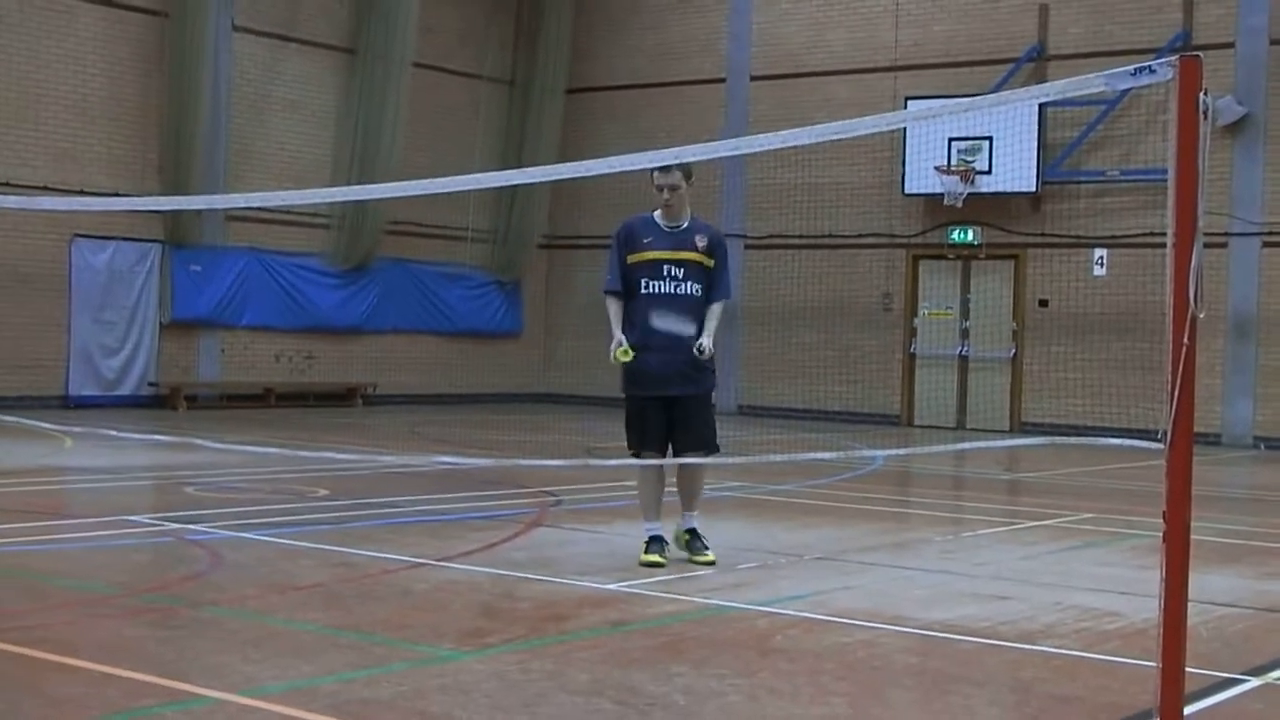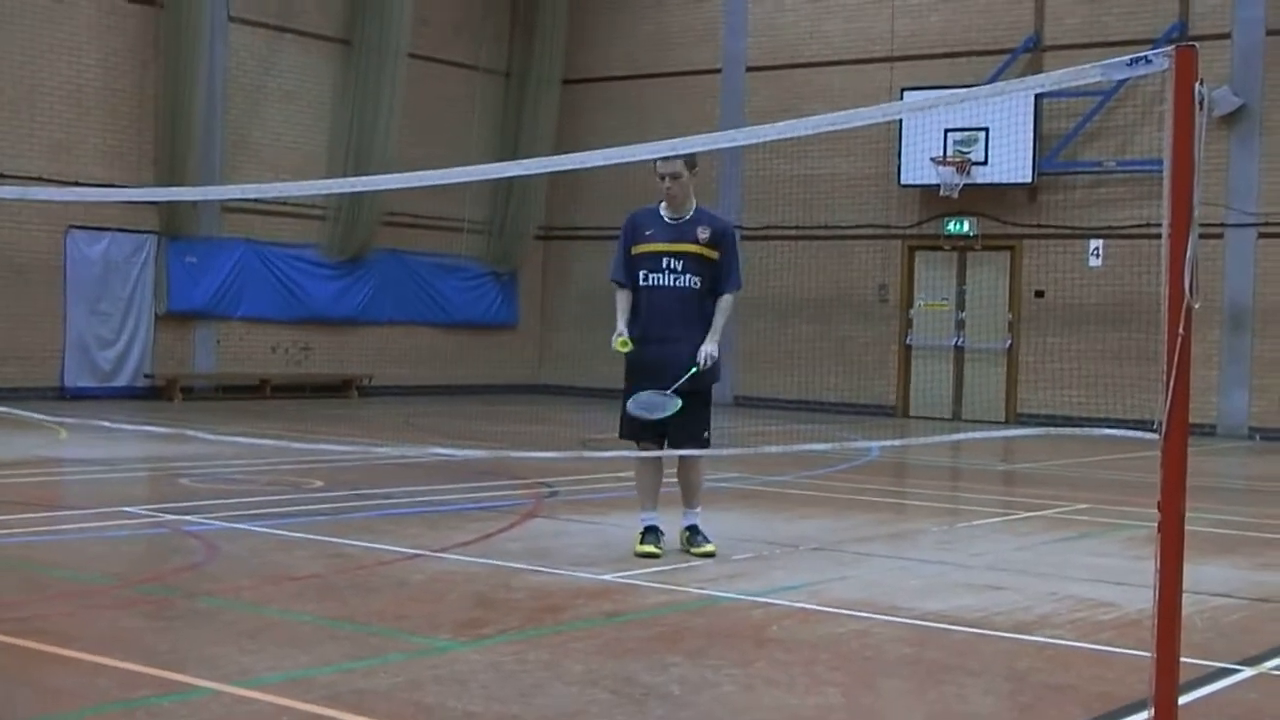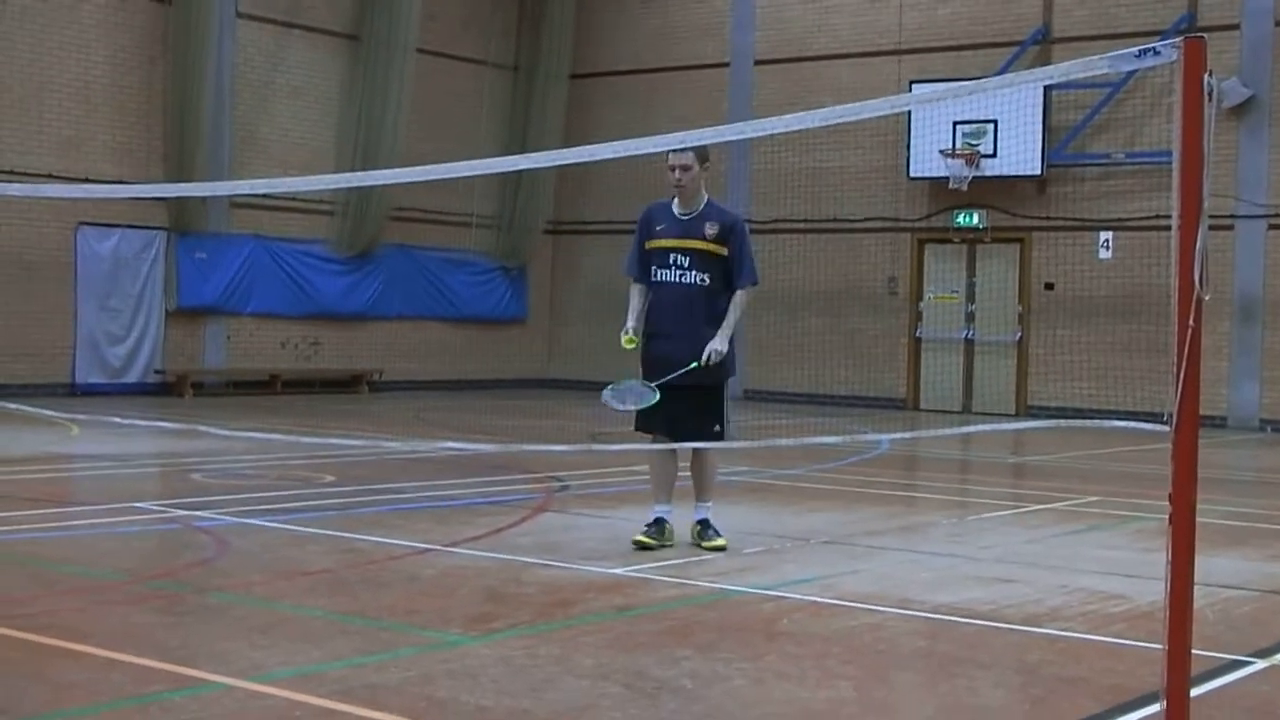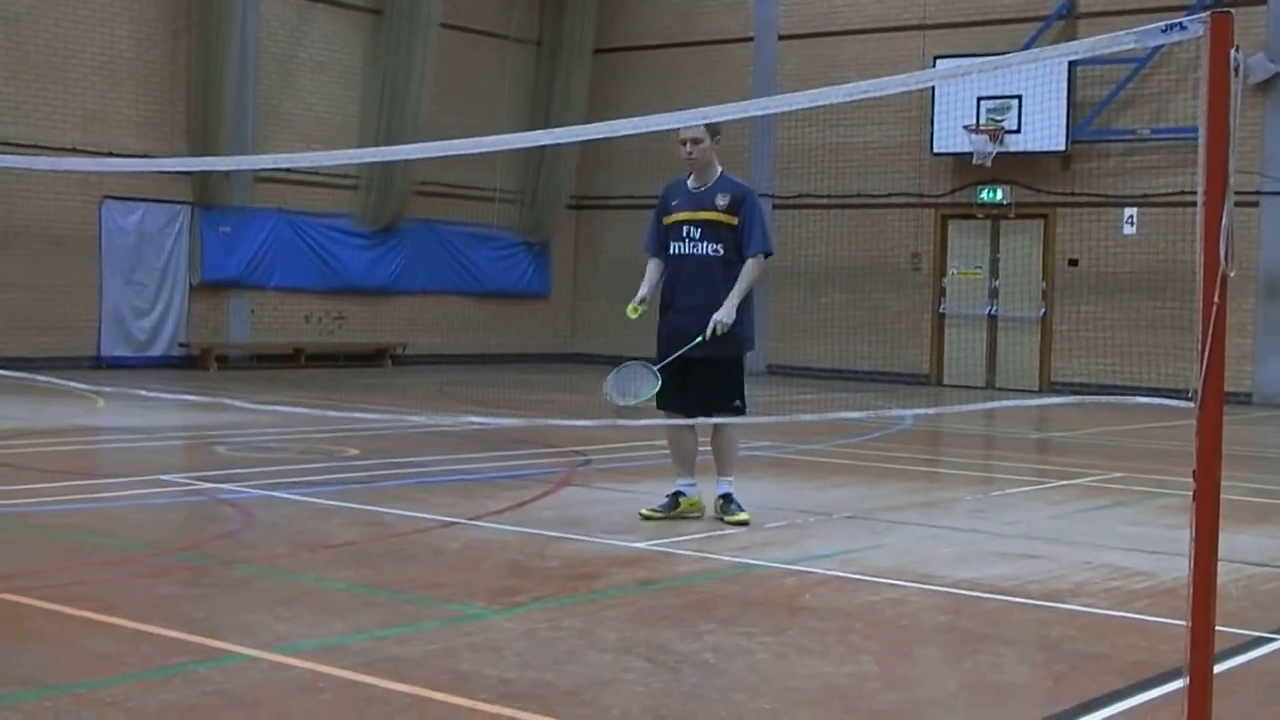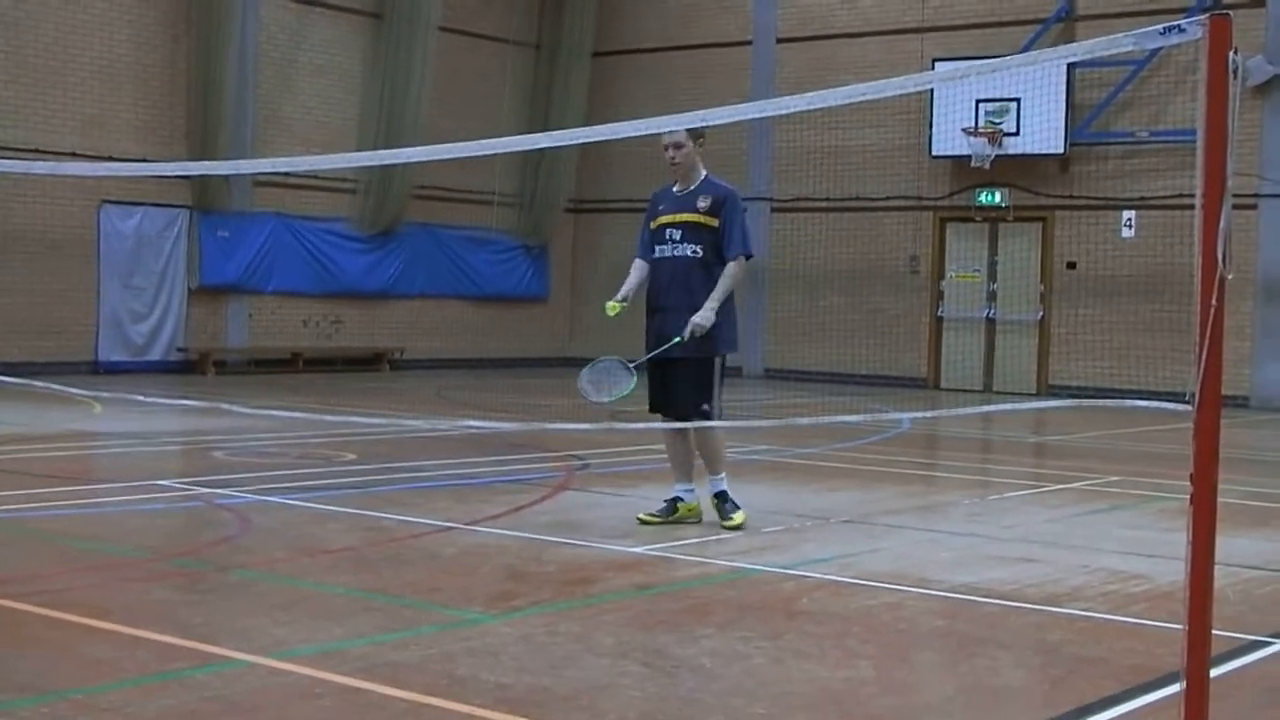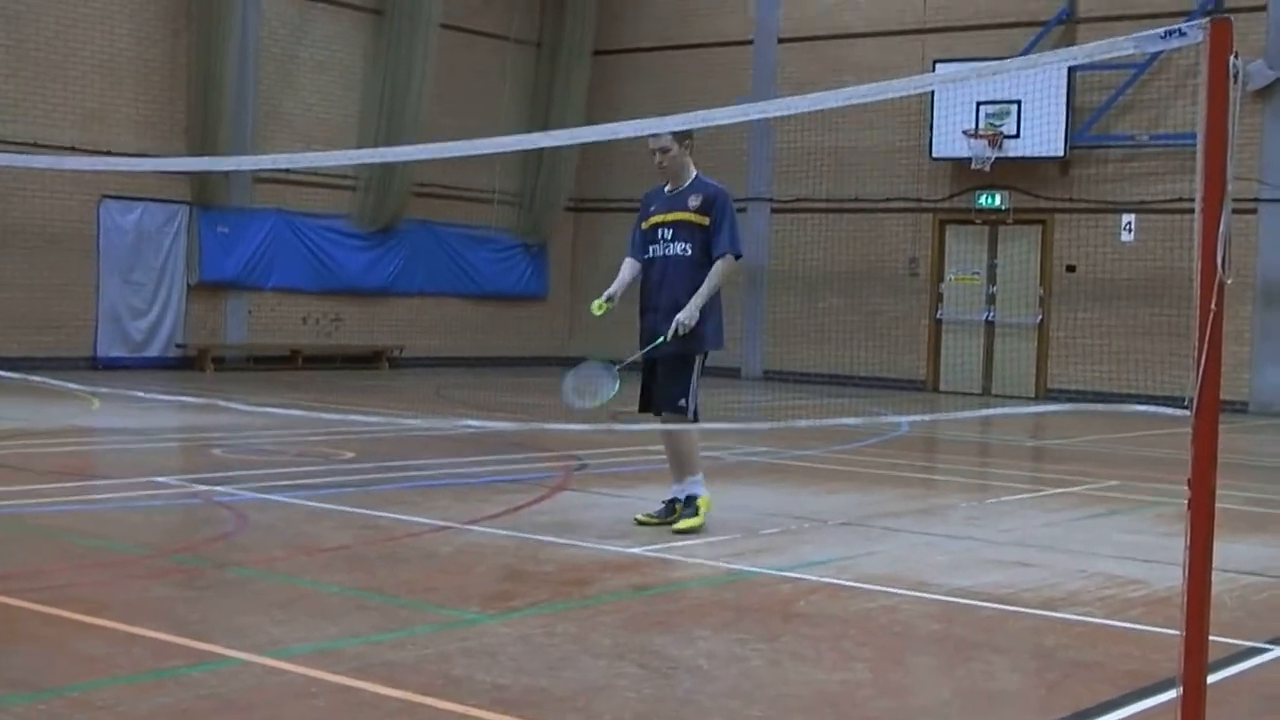
dt=0.2s
person 1, frame 1
left shoulder: (710, 239)
right shoulder: (631, 232)
left elbow: (717, 297)
right elbow: (614, 292)
left wrist: (708, 335)
right wrist: (617, 333)
left hip: (692, 367)
right hip: (644, 364)
left knee: (696, 451)
right knee: (649, 452)
left ankle: (689, 528)
right ankle: (653, 535)
person 1, frame 2
left shoulder: (717, 229)
right shoulder: (637, 224)
left elbow: (727, 291)
right elbow: (623, 284)
left wrist: (713, 338)
right wrist: (622, 325)
left hip: (693, 359)
right hip: (645, 357)
left knee: (692, 445)
right knee: (647, 443)
left ankle: (692, 525)
right ankle: (649, 526)
person 1, frame 3
left shoulder: (727, 223)
right shoulder: (651, 218)
left elbow: (742, 287)
right elbow: (639, 279)
left wrist: (724, 335)
right wrist: (632, 320)
left hip: (705, 352)
right hip: (658, 350)
left knee: (704, 438)
right knee: (659, 434)
left ankle: (703, 519)
right ankle: (660, 519)
person 1, frame 4
left shoulder: (740, 195)
right shoulder: (671, 195)
left elbow: (756, 257)
right elbow: (658, 255)
left wrist: (731, 305)
right wrist: (646, 290)
left hip: (721, 325)
right hip: (675, 324)
left knee: (724, 411)
right knee: (675, 409)
left ankle: (725, 493)
right ankle: (685, 493)
person 1, frame 5
left shoulder: (723, 197)
right shoulder: (659, 201)
left elbow: (737, 260)
right elbow: (645, 257)
left wrist: (710, 307)
right wrist: (627, 289)
left hip: (701, 328)
right hip: (661, 326)
left knee: (700, 413)
right knee: (669, 414)
left ankle: (720, 491)
right ankle: (684, 497)
person 1, frame 6
left shoulder: (713, 196)
right shoulder: (651, 201)
left elbow: (726, 258)
right elbow: (637, 256)
left wrist: (694, 306)
right wrist: (617, 287)
left hip: (689, 325)
right hip: (654, 324)
left knee: (676, 409)
right knee: (664, 413)
left ankle: (696, 491)
right ankle: (680, 496)
